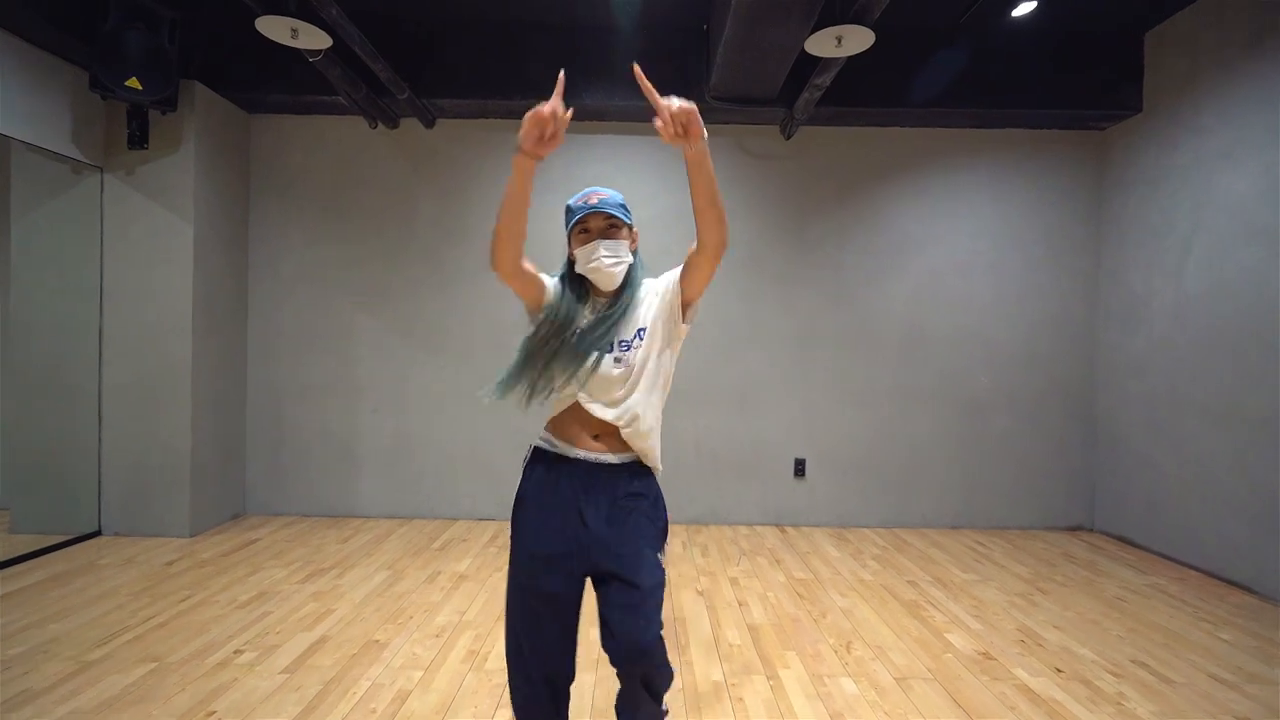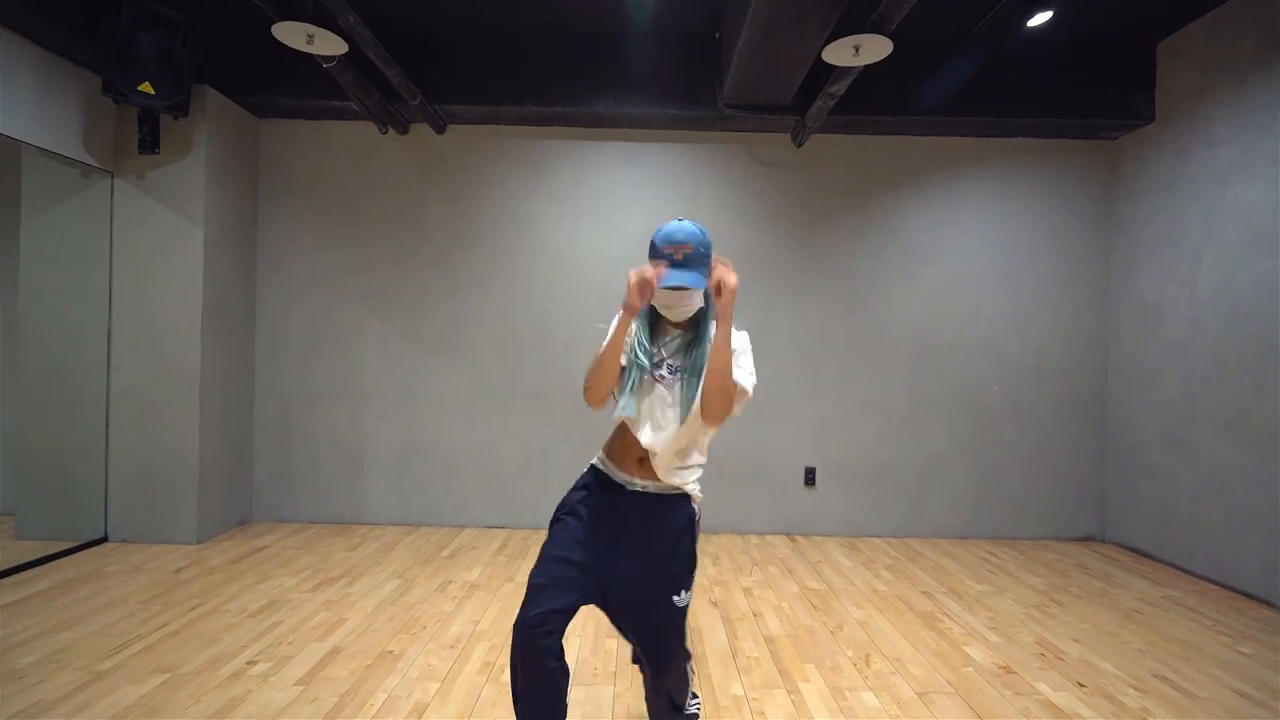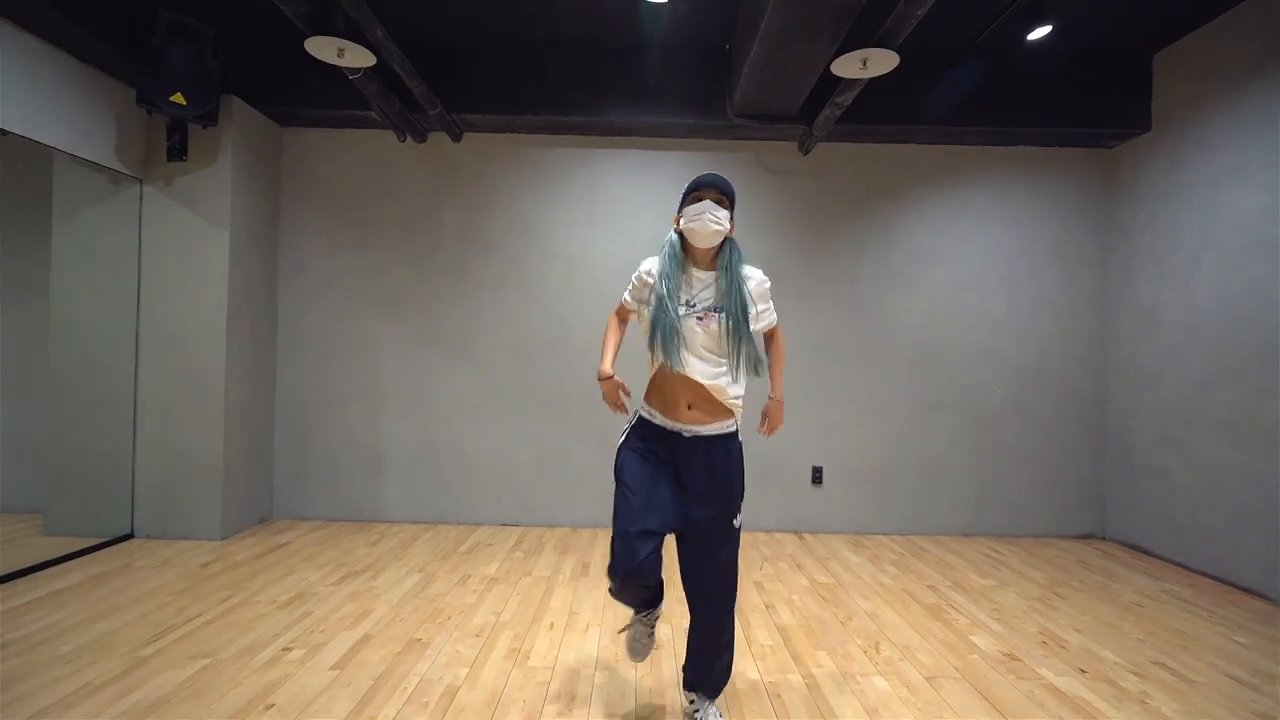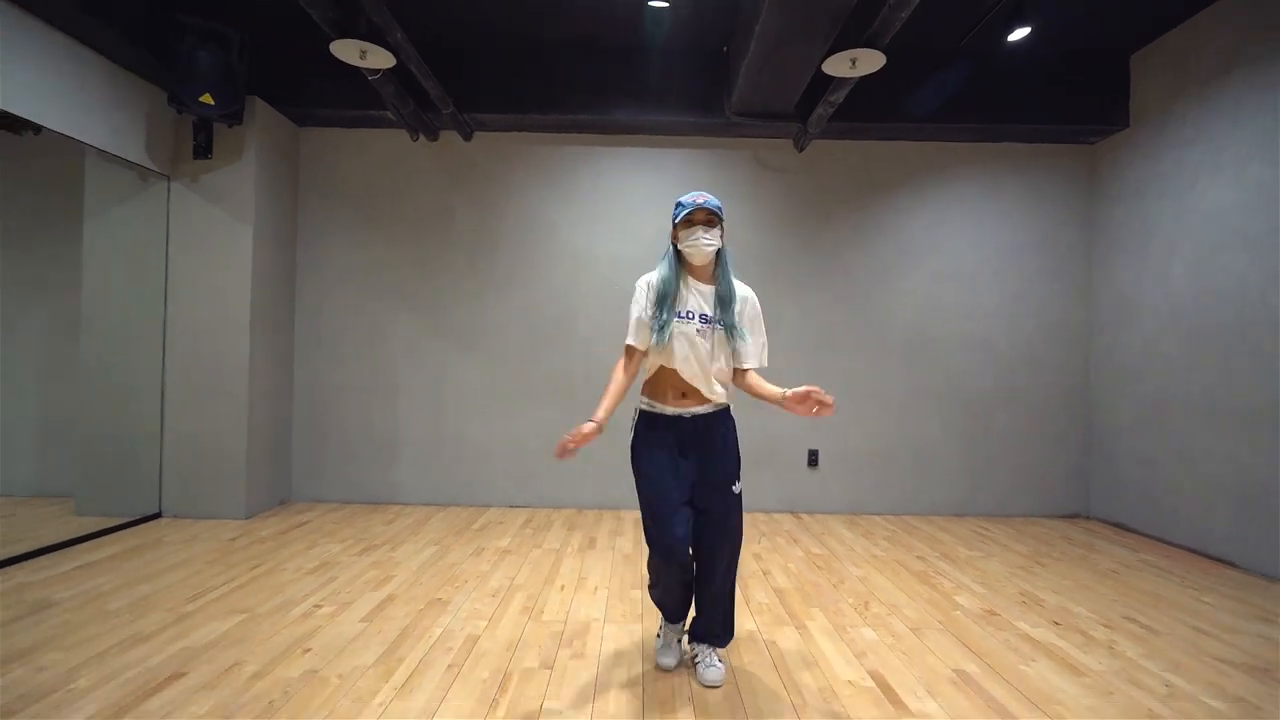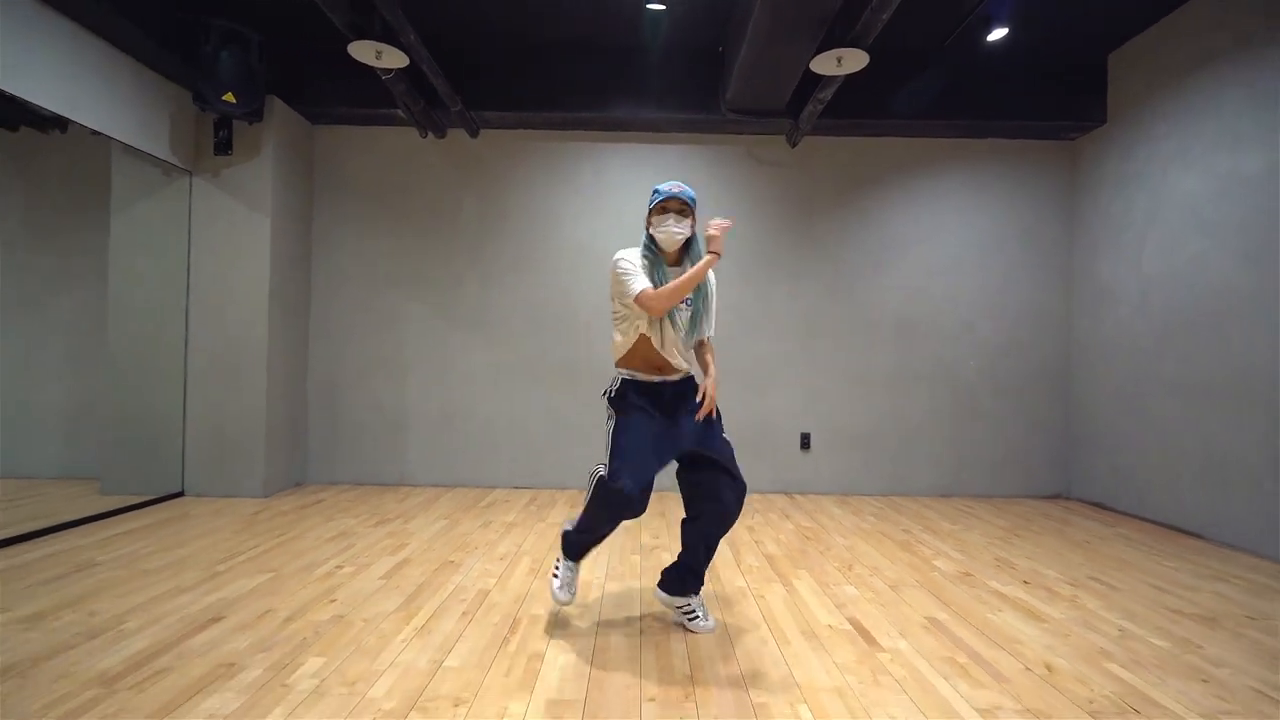
dt=0.3s
person 1, frame 1
left shoulder: (664, 303)
right shoulder: (557, 304)
left elbow: (712, 245)
right elbow: (504, 260)
left hip: (627, 490)
right hip: (553, 479)
left knee: (636, 644)
right knee: (535, 634)
person 1, frame 2
left shoulder: (730, 342)
right shoulder: (632, 330)
left elbow: (716, 411)
right elbow: (593, 394)
left wrist: (723, 319)
right wrist: (628, 314)
left hip: (667, 514)
right hip: (602, 491)
left knee: (662, 650)
right knee: (535, 625)
person 1, frame 3
left shoulder: (750, 283)
right shoulder: (655, 274)
left elbow: (773, 333)
right elbow: (620, 314)
left wrist: (777, 393)
right wrist: (606, 367)
left hip: (718, 449)
right hip: (652, 441)
left knee: (713, 579)
right knee: (629, 563)
right ankle: (646, 609)
person 1, frame 4
left shoulder: (741, 298)
right shoulder: (654, 288)
left elbow: (745, 376)
right elbow: (630, 361)
left wrist: (787, 397)
right wrist: (598, 419)
left hip: (714, 429)
right hip: (657, 428)
left knee: (720, 543)
right knee: (669, 544)
left ankle: (707, 640)
right ankle: (671, 623)
person 1, frame 5
left shoulder: (698, 276)
right shoulder: (629, 261)
right elbow: (656, 307)
left wrist: (711, 376)
right wrist: (711, 258)
left hip: (686, 395)
right hip: (637, 396)
left knee: (723, 493)
right knee: (623, 490)
left ankle: (681, 589)
right ankle: (571, 554)
